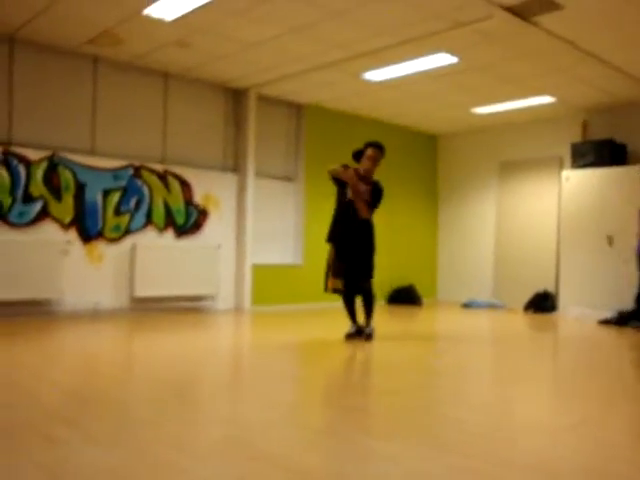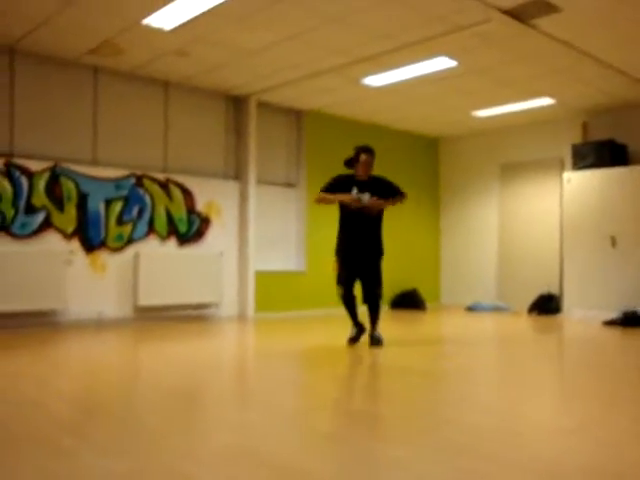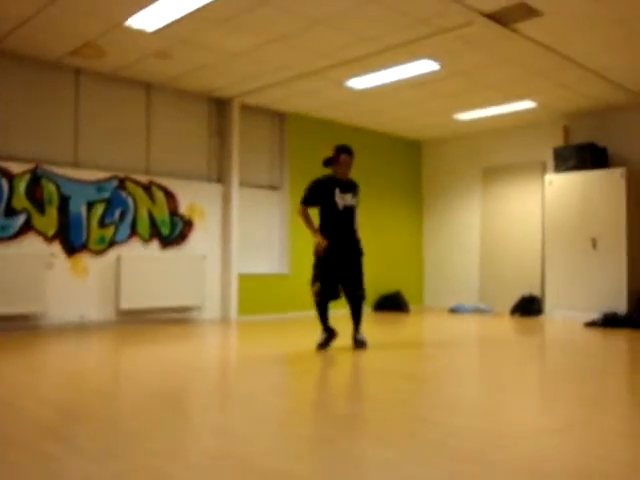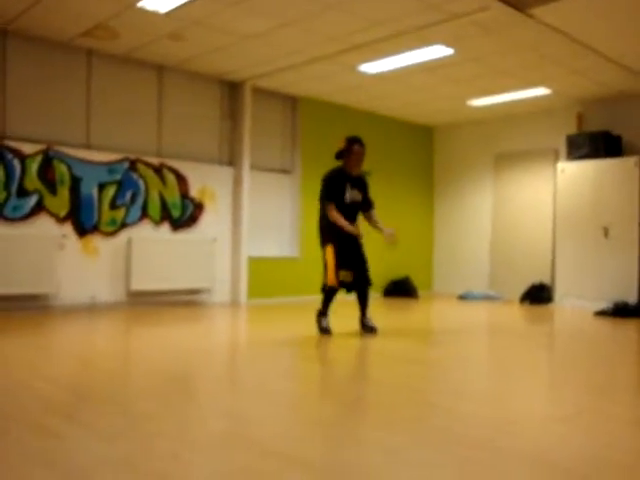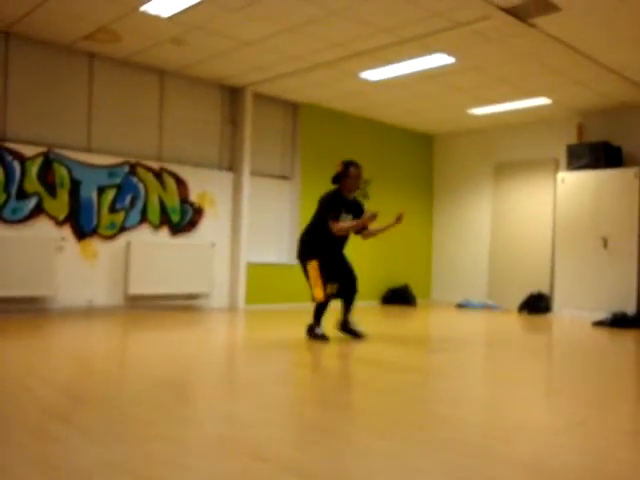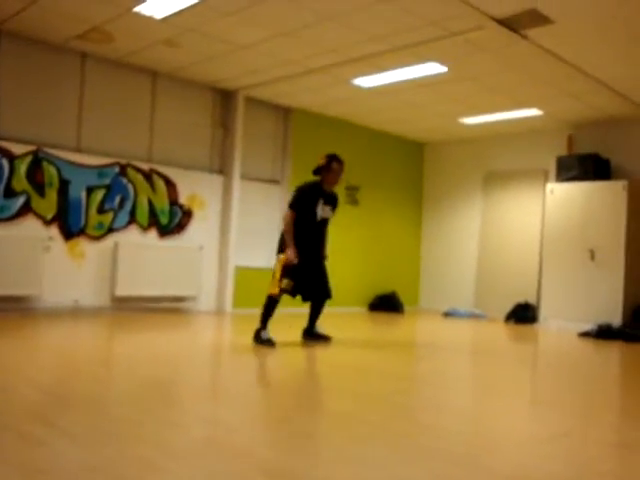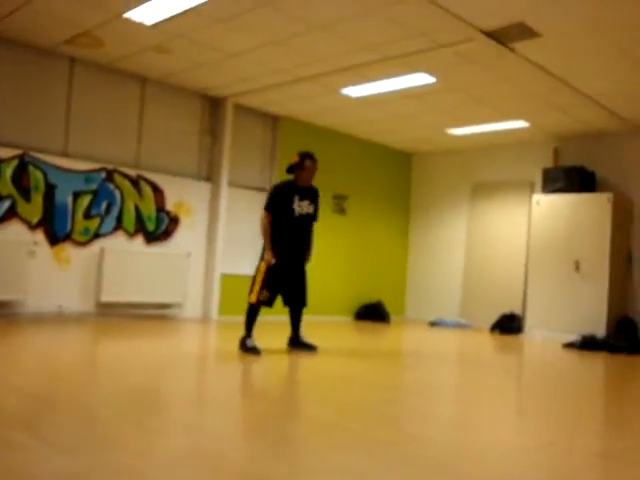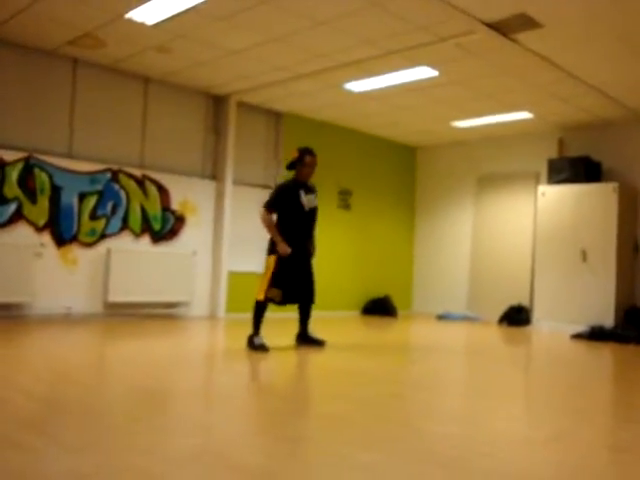
dt=0.3s
person 1, frame 1
left shoulder: (375, 187)
right shoulder: (347, 172)
left elbow: (365, 214)
right elbow: (333, 170)
left wrist: (357, 192)
right wrist: (355, 181)
left hip: (363, 241)
right hip: (340, 239)
left knee: (364, 284)
right knee: (343, 284)
left ankle: (368, 325)
right ankle: (355, 325)
person 1, frame 2
left shoulder: (380, 183)
right shoulder: (342, 181)
left elbow: (402, 197)
right elbow: (318, 198)
left wrist: (381, 203)
right wrist: (342, 198)
left hip: (371, 246)
right hip: (348, 246)
left knee: (374, 290)
right knee: (345, 289)
left ankle: (374, 330)
right ankle: (357, 326)
person 1, frame 3
left shoulder: (353, 186)
right shoulder: (320, 184)
right elbow: (303, 210)
right wrist: (317, 234)
left hip: (351, 247)
right hip: (328, 247)
left knee: (356, 291)
right knee: (320, 289)
left ankle: (357, 332)
right ankle: (327, 330)
person 1, frame 4
left shoulder: (362, 181)
right shoulder: (333, 177)
left elbow: (367, 211)
right elbow: (330, 210)
left wrist: (383, 230)
right wrist: (348, 227)
left hip: (352, 236)
right hip: (333, 234)
left knee: (362, 277)
right knee: (338, 276)
left ankle: (365, 318)
right ankle: (323, 314)
person 1, frame 5
left shoulder: (356, 205)
right shoulder: (330, 200)
left elbow: (362, 232)
right elbow: (335, 227)
left wrist: (390, 225)
right wrist: (360, 222)
left hip: (334, 251)
right hip: (312, 250)
left knee: (349, 282)
right knee: (327, 288)
left ankle: (346, 321)
right ankle: (315, 326)
person 1, frame 6
left shoulder: (333, 198)
right shoulder: (306, 190)
right elbow: (289, 216)
left wrist: (322, 251)
right wrist: (290, 248)
left hip: (312, 251)
right hip: (293, 247)
left knee: (322, 290)
right knee: (281, 286)
left ankle: (310, 329)
right ankle: (262, 330)
person 1, frame 7
left shoulder: (313, 193)
right shoulder: (282, 189)
right elbow: (266, 218)
left wrist: (309, 249)
right wrist: (268, 249)
left hip: (297, 253)
right hip: (276, 252)
left knee: (297, 297)
right knee: (260, 294)
left ankle: (295, 338)
right ankle: (247, 337)
person 1, frame 8
left shoulder: (312, 190)
right shoulder: (285, 189)
right elbow: (266, 215)
left wrist: (311, 245)
right wrist: (279, 242)
left hip: (302, 249)
right hip: (283, 248)
left knee: (307, 292)
right knee: (269, 291)
left ankle: (303, 333)
right ankle: (255, 335)
